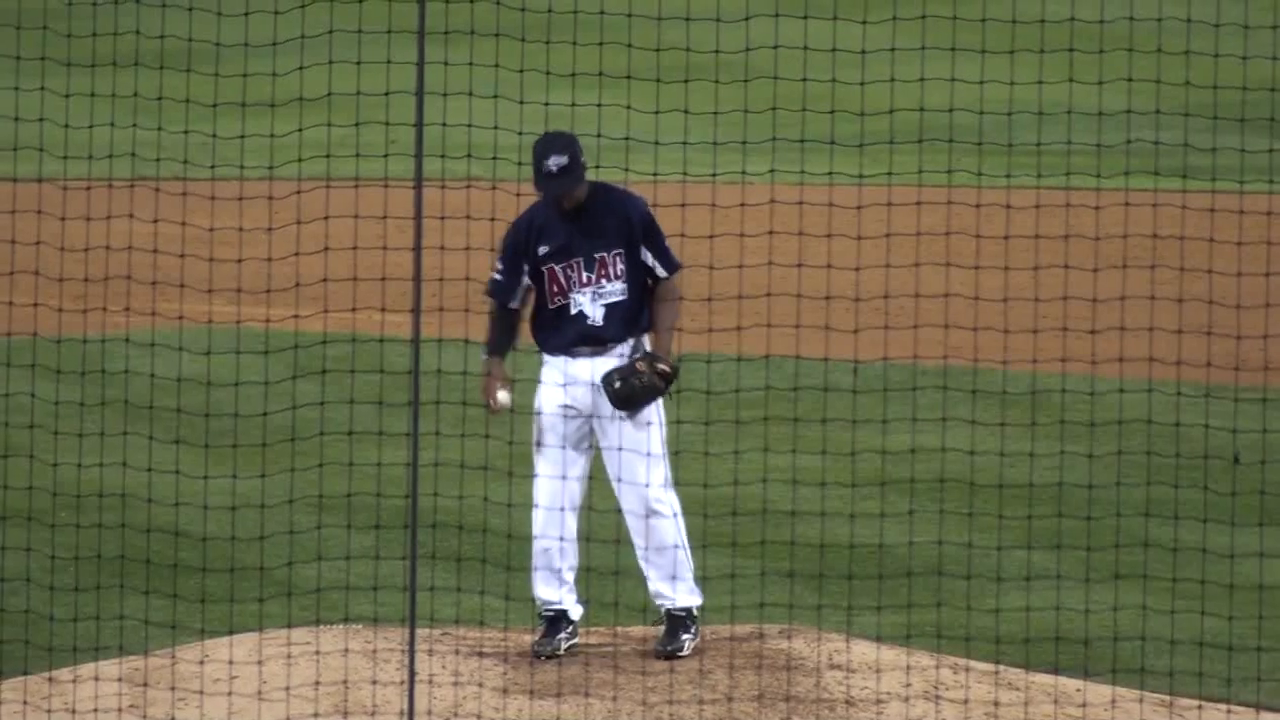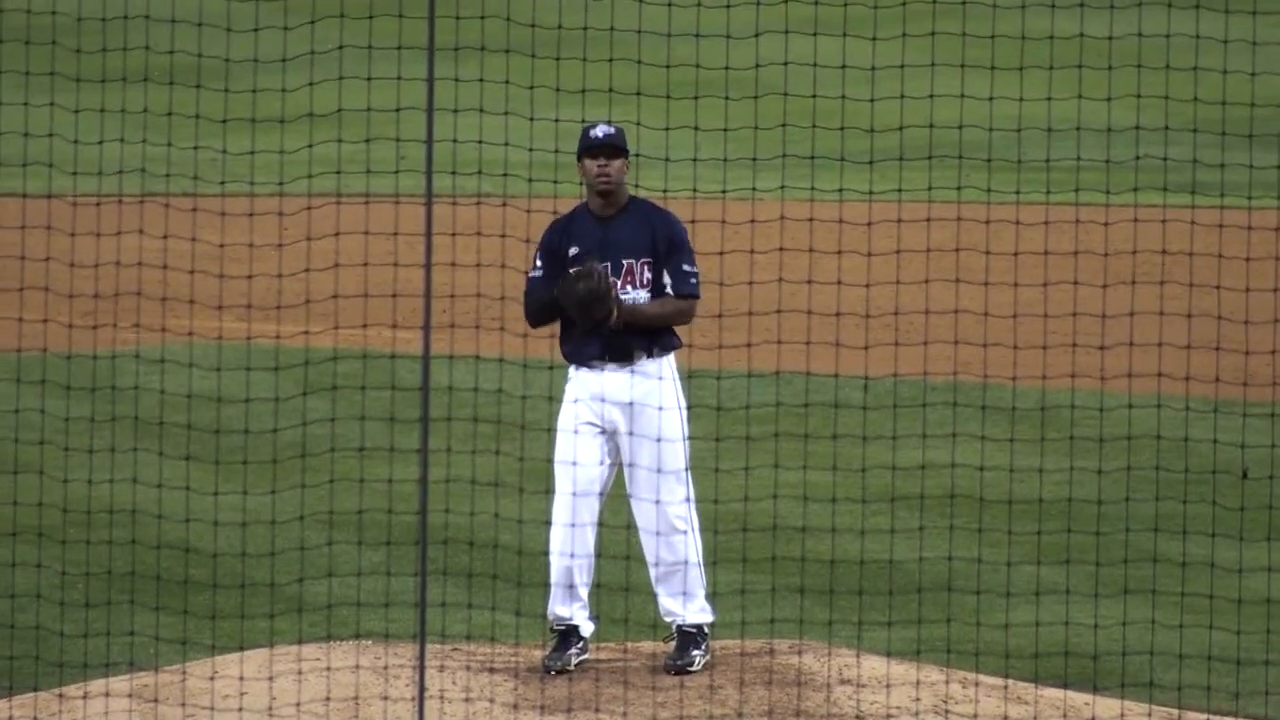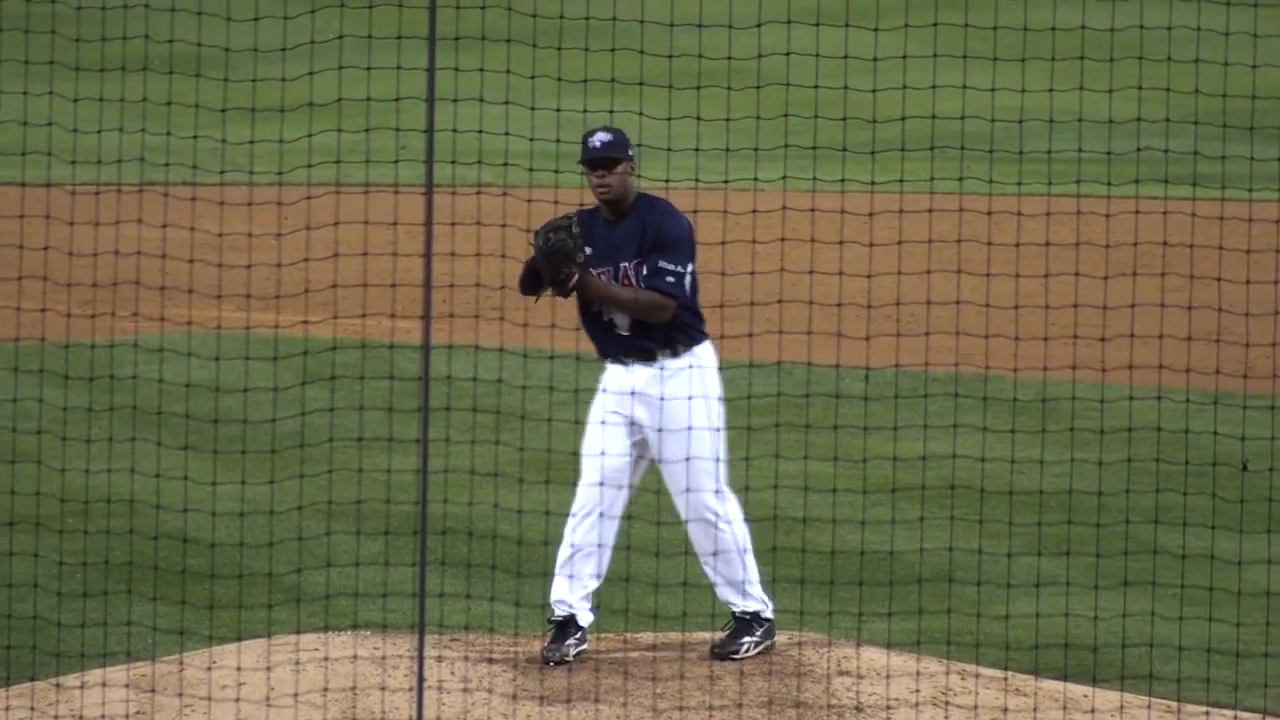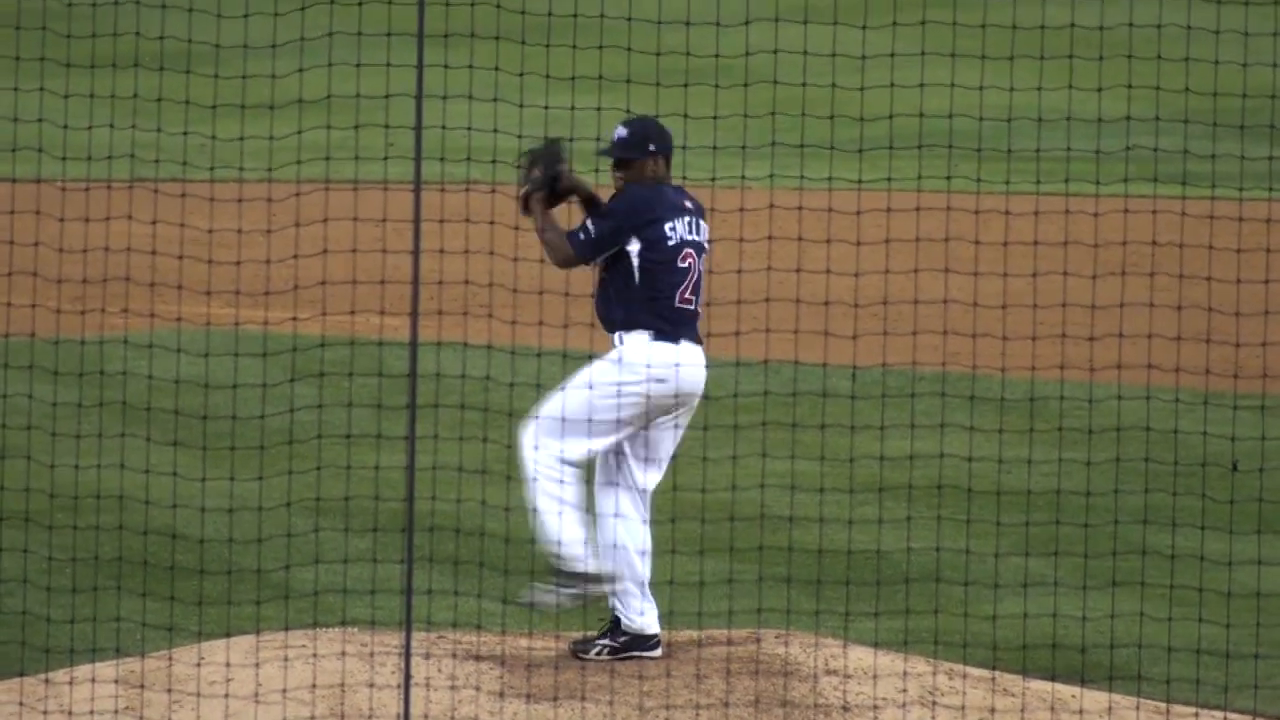
dt=0.7s
person 1, frame 1
left shoulder: (627, 211)
right shoulder: (526, 231)
left elbow: (666, 281)
right elbow: (506, 305)
left wrist: (661, 350)
right wrist: (495, 362)
left hip: (625, 364)
right hip: (561, 372)
left knee: (648, 491)
right knee: (553, 496)
left ankle: (681, 610)
right ankle: (560, 613)
person 1, frame 2
left shoulder: (662, 225)
right shoulder: (561, 233)
left elbow: (685, 307)
right elbow: (533, 312)
left wrist: (622, 307)
right wrist: (569, 293)
left hip: (650, 378)
right hip: (585, 383)
left knee: (667, 507)
right knee: (572, 508)
left ankle: (691, 627)
right ankle: (571, 628)
person 1, frame 3
left shoulder: (666, 223)
right shoulder: (582, 227)
left elbow: (661, 306)
right elbow: (529, 285)
left wrist: (588, 284)
left hip: (681, 371)
right hip: (619, 376)
left knee: (703, 496)
right knee: (595, 495)
left ankle: (753, 614)
right ankle: (570, 617)
person 1, frame 4
left shoulder: (645, 201)
right shoulder: (682, 208)
left elbow: (567, 253)
left wrist: (539, 210)
right wrist: (583, 196)
left hip: (648, 358)
right hip: (686, 366)
left knee: (545, 442)
right knee: (621, 491)
left ankle: (580, 566)
right ankle: (635, 628)
